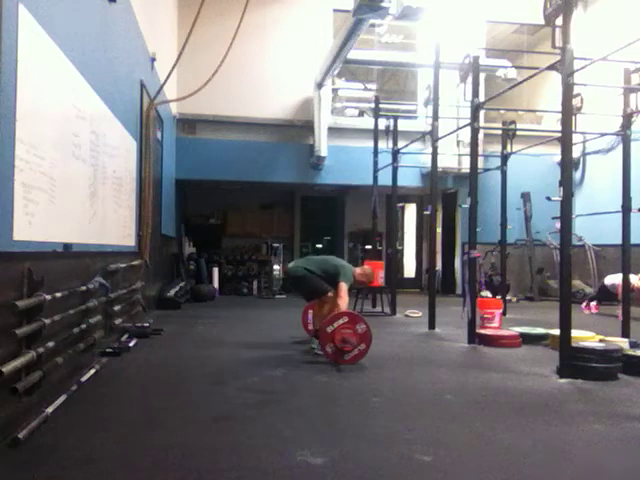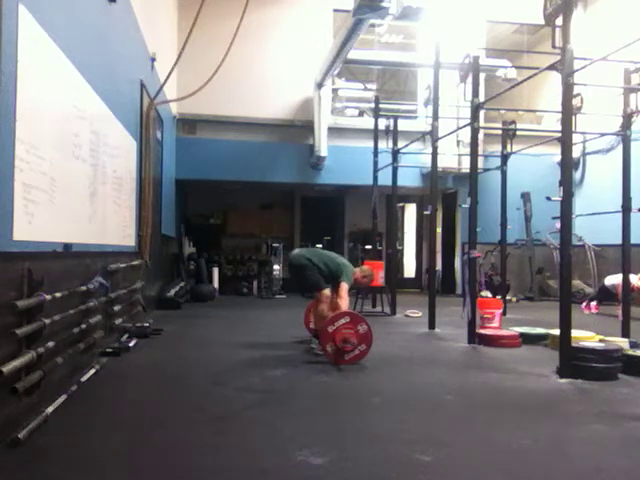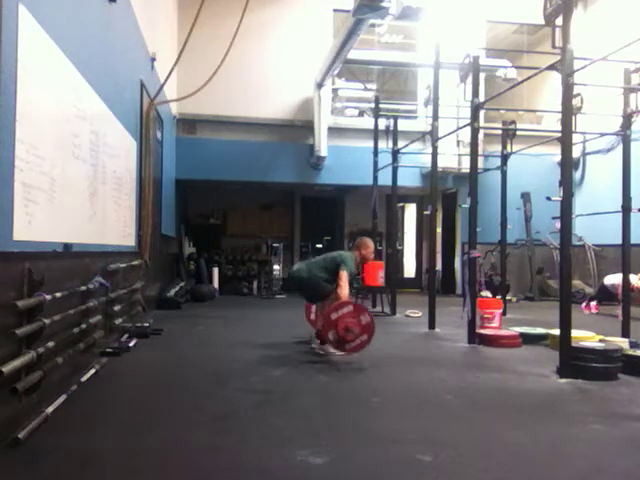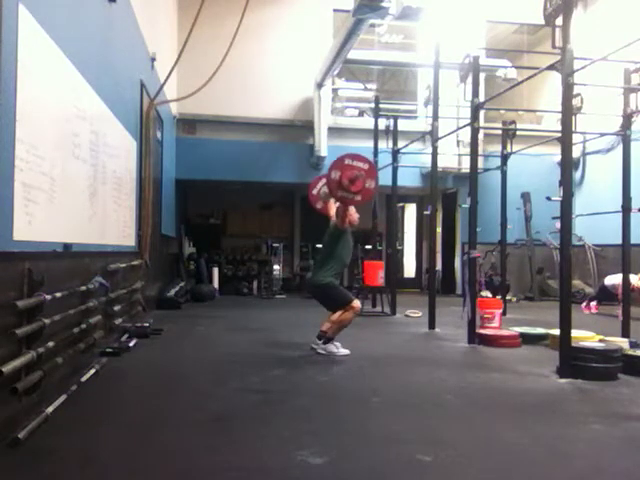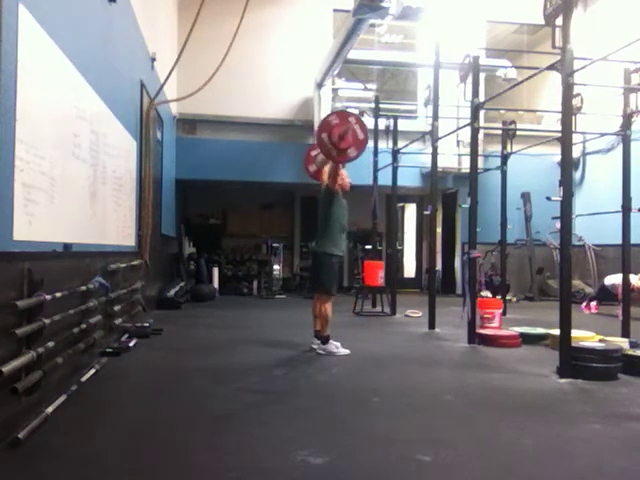
dt=1s
person 1, frame 1
left shoulder: (344, 268)
right shoulder: (348, 272)
left elbow: (337, 296)
right elbow: (342, 297)
left hip: (293, 270)
right hip: (298, 272)
left knee: (323, 298)
right knee: (330, 298)
left ankle: (317, 338)
person 1, frame 2
left shoulder: (345, 268)
right shoulder: (348, 272)
left elbow: (336, 296)
right elbow: (343, 297)
right hip: (301, 261)
left knee: (323, 297)
right knee: (324, 297)
left ankle: (318, 338)
person 1, frame 3
left shoulder: (348, 260)
right shoulder: (349, 261)
left elbow: (339, 287)
right elbow: (342, 288)
left hip: (301, 274)
right hip: (302, 275)
left knee: (327, 300)
right knee: (331, 301)
left ankle: (319, 338)
right ankle: (324, 344)
person 1, frame 4
left shoulder: (337, 228)
right shoulder: (341, 230)
left elbow: (332, 212)
right elbow: (341, 213)
left wrist: (331, 197)
left hip: (322, 281)
right hip: (322, 282)
left knee: (344, 308)
right knee: (354, 306)
left ankle: (321, 338)
right ankle: (326, 343)
person 1, frame 5
left shoulder: (332, 195)
right shoulder: (332, 194)
left elbow: (328, 175)
right elbow: (332, 177)
left wrist: (327, 163)
left hip: (326, 252)
right hip: (328, 253)
left knee: (320, 296)
right knee: (326, 297)
left ankle: (318, 338)
right ankle: (324, 342)
